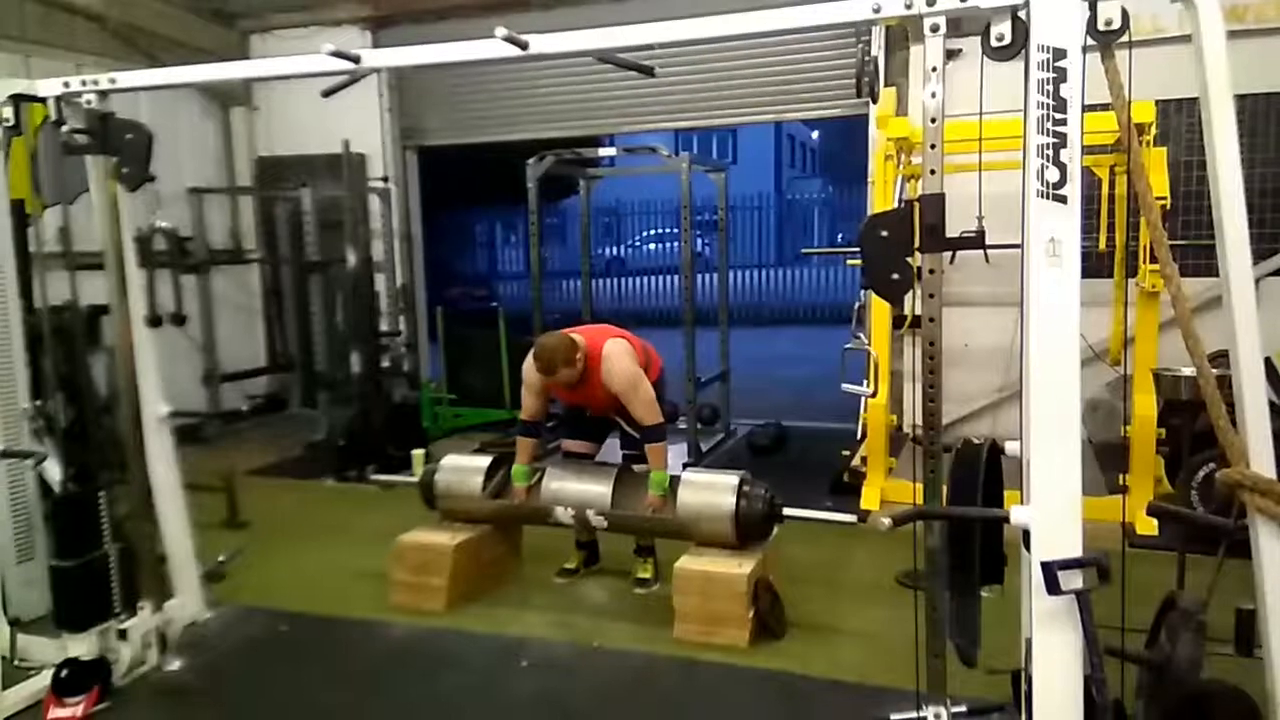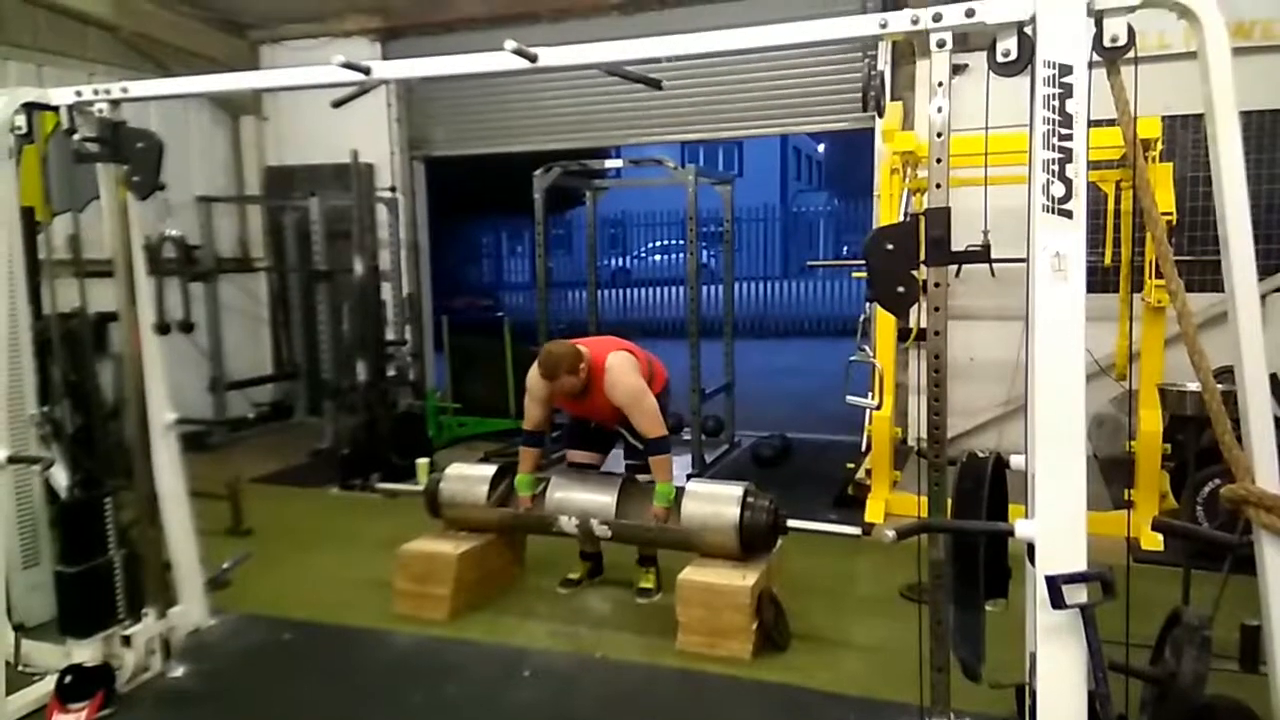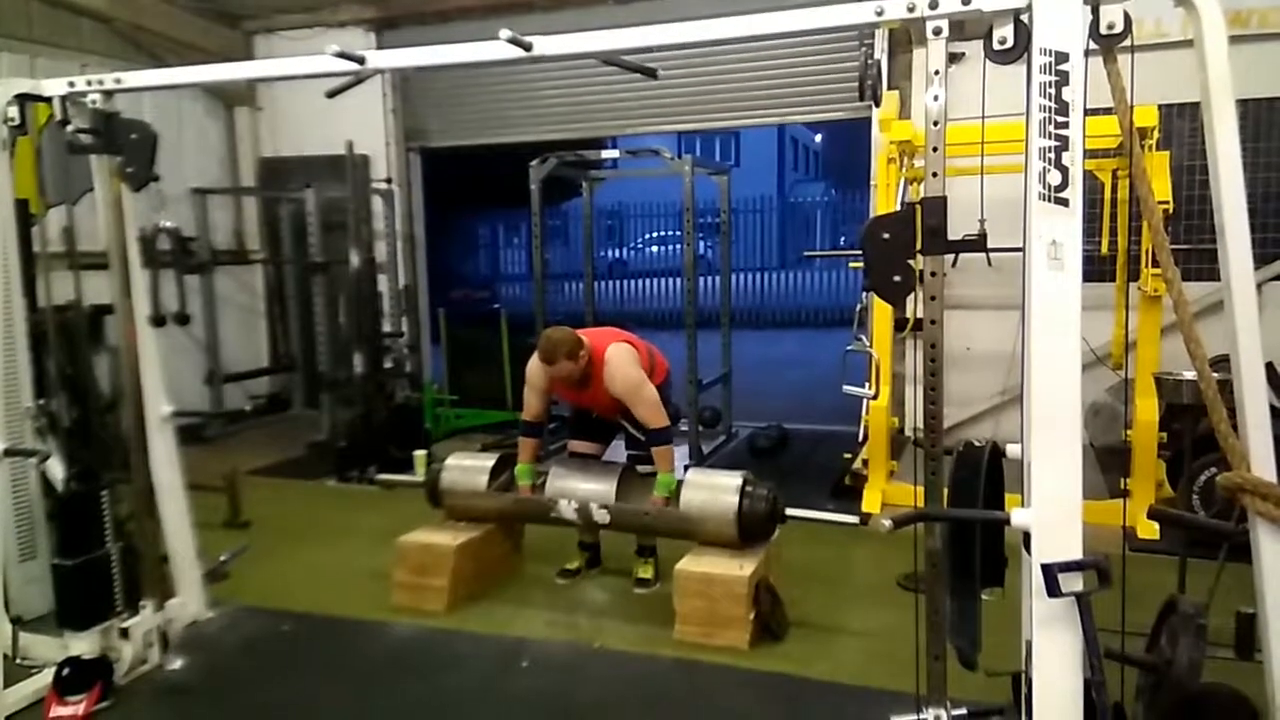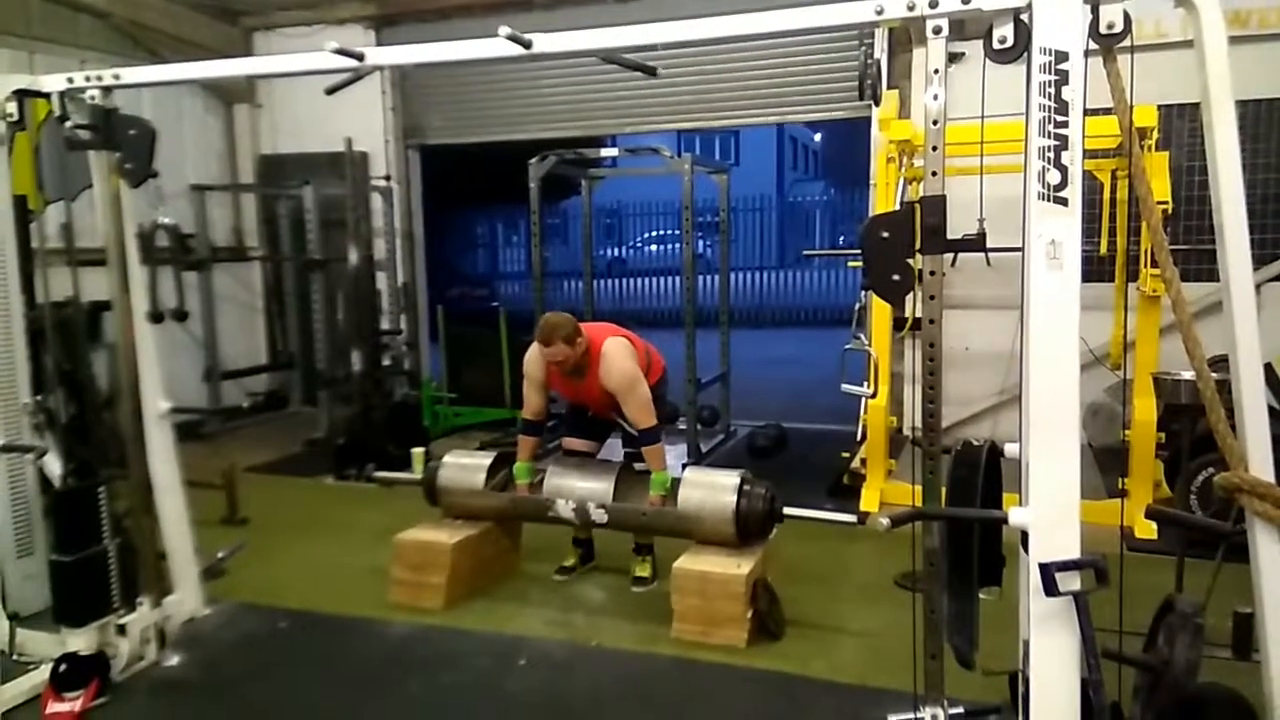
dt=0.5s
person 1, frame 1
left shoulder: (615, 362)
right shoulder: (535, 364)
left elbow: (652, 424)
right elbow: (530, 419)
left wrist: (658, 484)
right wrist: (521, 475)
left hip: (641, 387)
right hip: (586, 399)
left knee: (638, 472)
left ankle: (645, 554)
right ankle: (586, 550)
person 1, frame 2
left shoulder: (618, 375)
right shoulder: (539, 375)
left elbow: (656, 436)
right elbow: (533, 429)
left wrist: (663, 496)
right wrist: (525, 485)
left hip: (645, 397)
right hip: (590, 410)
left knee: (641, 482)
left ankle: (648, 564)
right ankle: (590, 560)
person 1, frame 3
left shoulder: (618, 366)
right shoulder: (539, 366)
left elbow: (658, 426)
right elbow: (532, 419)
left wrist: (664, 485)
right wrist: (524, 475)
left hip: (647, 387)
right hip: (592, 401)
left knee: (642, 474)
left ankle: (646, 555)
right ankle: (588, 551)
person 1, frame 4
left shoulder: (615, 360)
right shoulder: (536, 357)
left elbow: (646, 426)
right elbow: (532, 416)
left wrist: (658, 484)
right wrist: (522, 475)
left hip: (644, 385)
right hip: (587, 398)
left ankle: (644, 554)
right ankle: (582, 548)
